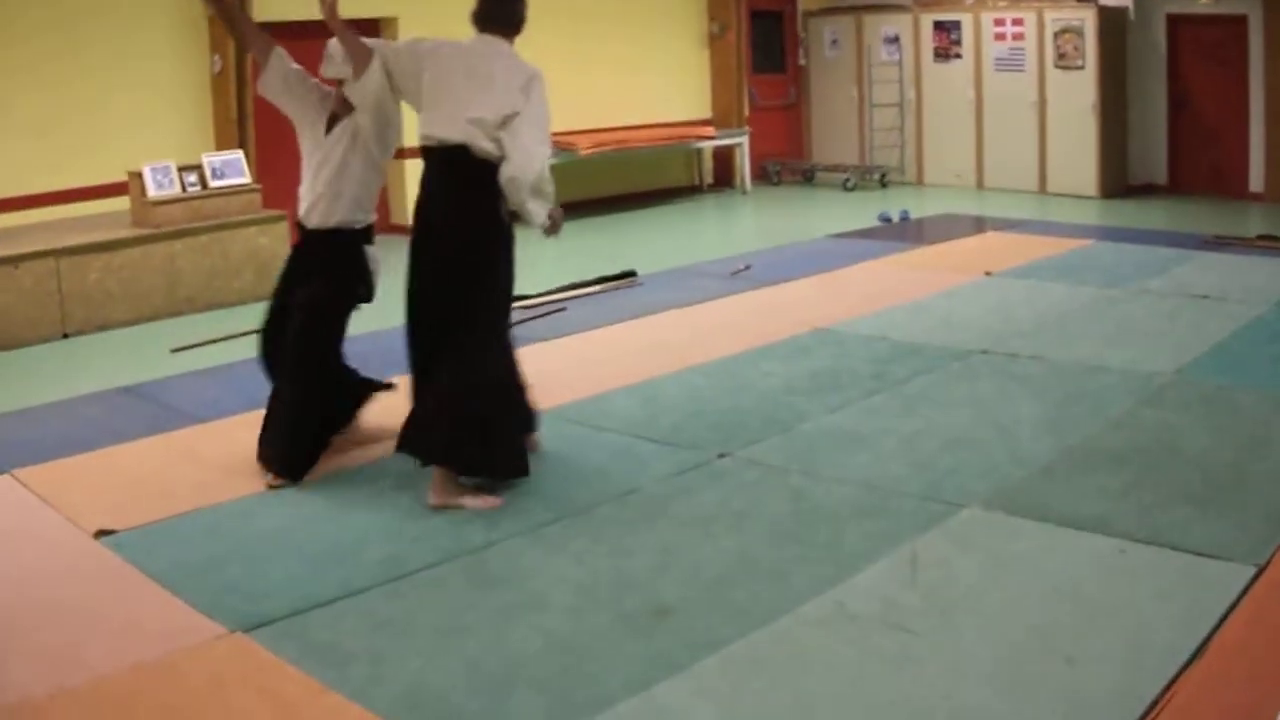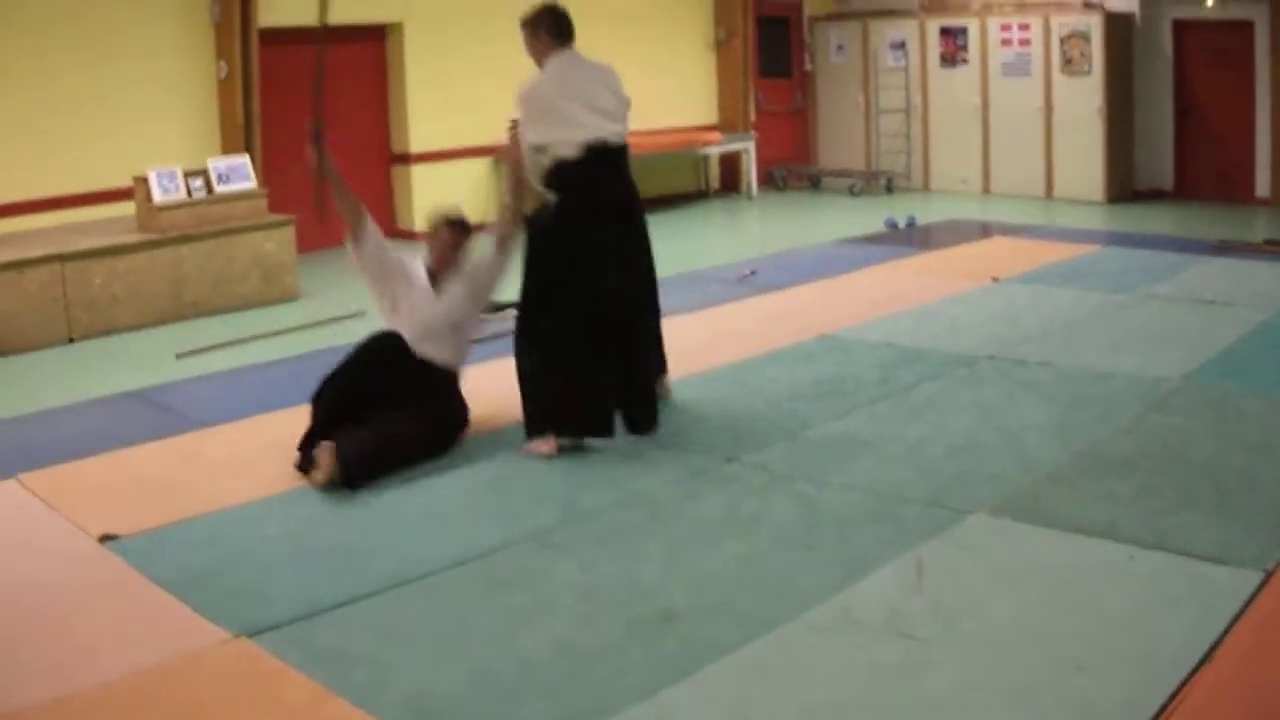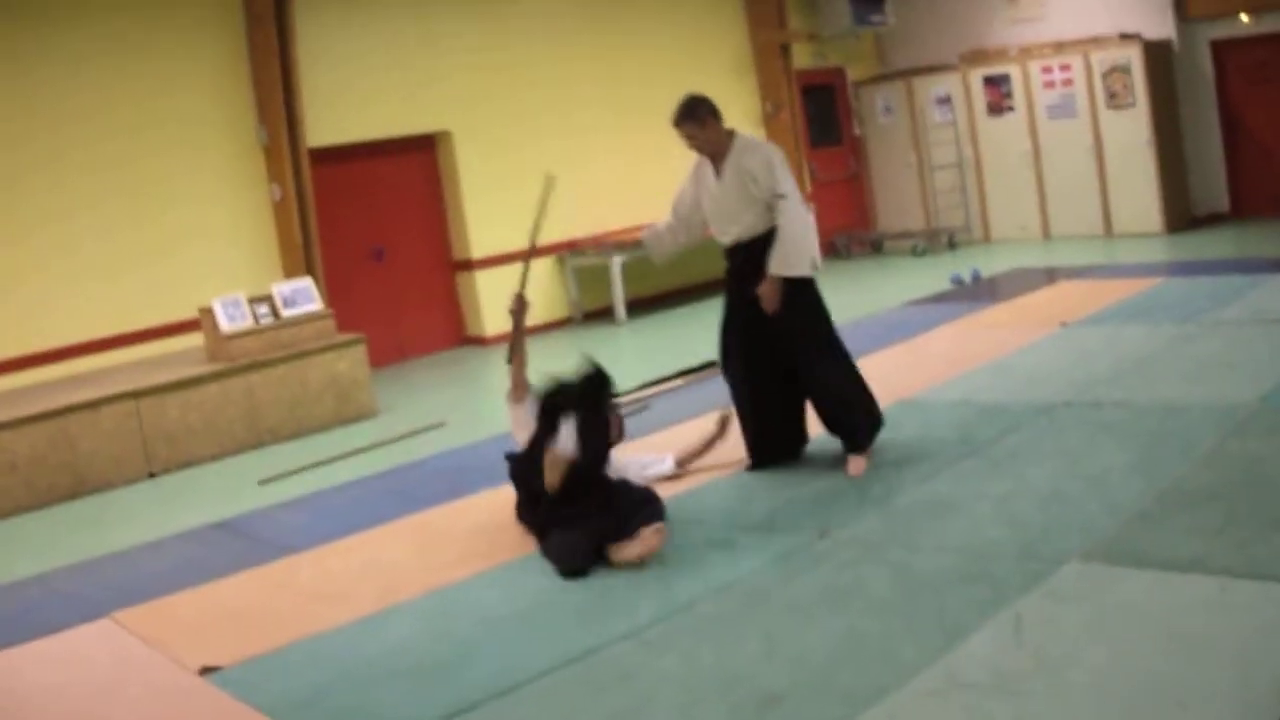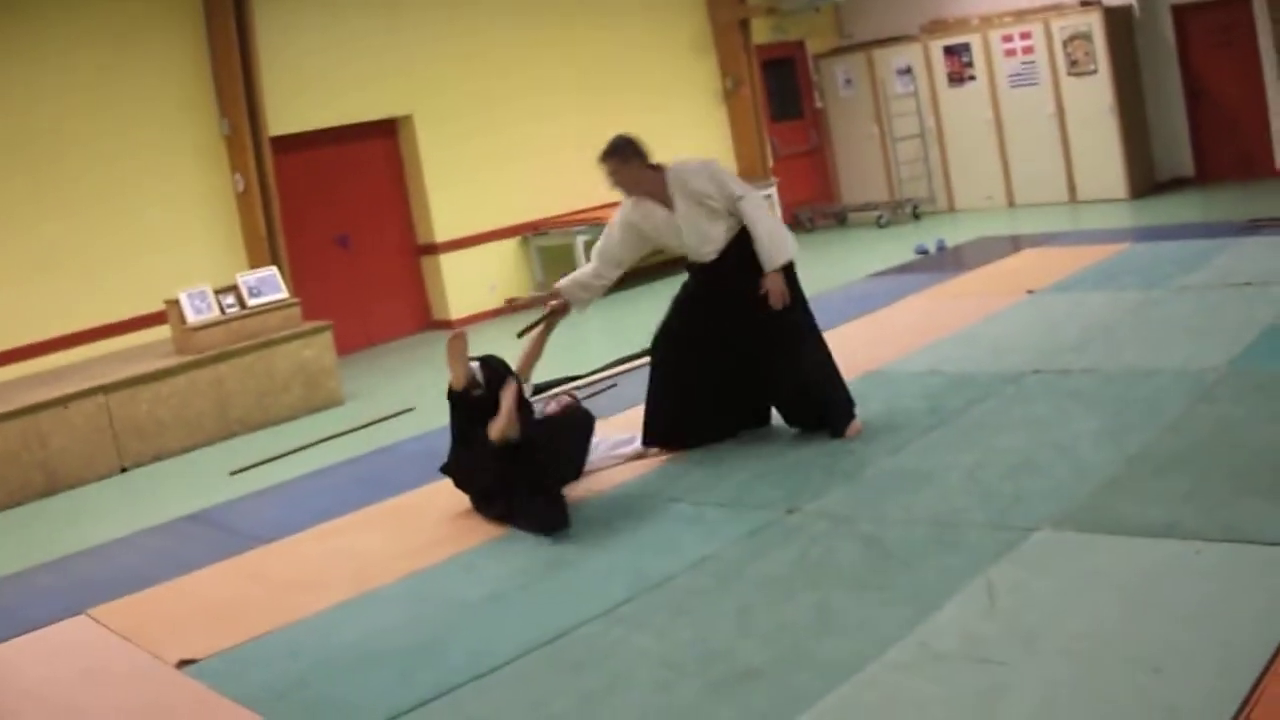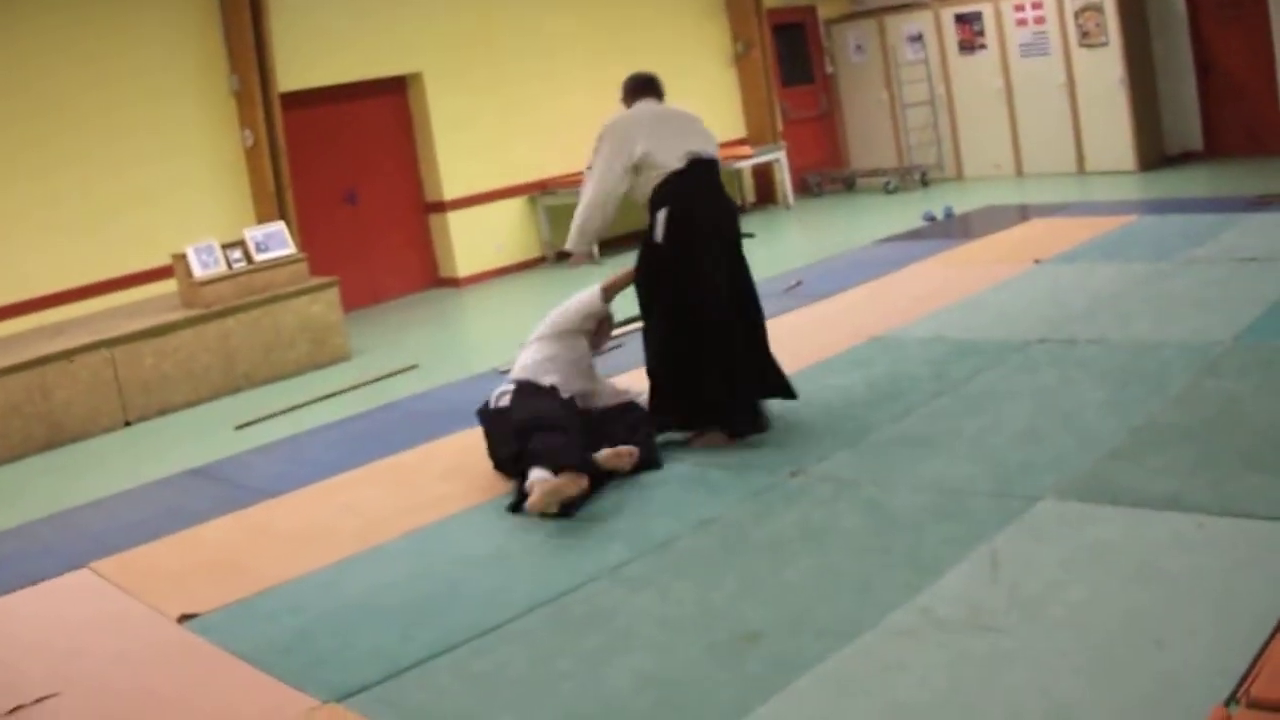
dt=0.7s
person 1, frame 1
left shoulder: (432, 56)
right shoulder: (522, 77)
left elbow: (374, 59)
right elbow: (525, 162)
right wrist: (545, 210)
left hip: (434, 195)
right hip: (479, 202)
left knee: (441, 322)
right knee: (473, 332)
left ankle: (513, 430)
right ankle: (446, 474)
person 1, frame 2
left shoulder: (537, 90)
right shoulder: (605, 76)
left elbow: (534, 161)
left hip: (573, 202)
right hip: (620, 193)
left knee: (548, 313)
right knee: (630, 295)
left ankle: (554, 427)
right ankle: (650, 382)
person 1, frame 3
left shoulder: (760, 156)
right shoulder: (700, 172)
left elbow: (792, 215)
right elbow: (682, 226)
left wrist: (777, 276)
left hip: (780, 267)
right hip: (742, 272)
left knee: (813, 355)
right knee: (748, 367)
left ankle: (857, 441)
right ankle: (776, 448)
person 1, frame 4
left shoulder: (698, 173)
right shoulder: (632, 215)
left elbow: (755, 209)
right elbow: (602, 266)
left wrist: (776, 268)
right wrist: (554, 294)
left hip: (753, 262)
right hip: (710, 278)
left knee: (789, 337)
right knee: (676, 347)
left ankle: (838, 415)
right ankle: (683, 433)
person 1, frame 5
left shoulder: (621, 128)
right shoulder: (686, 119)
left elbow: (602, 189)
left wrist: (581, 245)
left hip: (678, 221)
right hip: (718, 212)
left knee: (680, 320)
right knee: (726, 307)
left ankle: (706, 420)
right ankle: (735, 410)
person 2, frame 1
left shoulder: (376, 119)
right shoulder: (314, 106)
left elbow: (368, 74)
right elbow: (266, 54)
left hip: (342, 254)
right hip: (310, 246)
left knee: (303, 349)
right knee: (278, 343)
left ankle: (287, 457)
right ankle: (341, 407)
person 2, frame 2
left shoulder: (471, 286)
right shoulder: (403, 274)
left elbow: (505, 236)
right elbow: (359, 229)
left wrist: (517, 180)
right wrist: (329, 173)
left hip: (434, 382)
right hip: (393, 368)
right knee: (381, 350)
left ankle: (342, 458)
person 2, frame 3
left shoulder: (614, 463)
left elbow: (673, 463)
right elbow: (518, 388)
left wrist: (714, 435)
right wrist: (518, 324)
left knee: (645, 503)
left ankle: (621, 549)
person 2, frame 4
left shoulder: (571, 438)
right shoulder: (526, 416)
left elbow: (624, 446)
right elbow: (521, 372)
right wrist: (549, 322)
left hip: (527, 486)
right hip: (489, 481)
left knee: (579, 418)
left ankle: (510, 430)
right ankle: (464, 380)
person 2, frame 5
left shoulder: (592, 382)
right shoulder: (562, 330)
left elbow: (633, 402)
right elbow: (604, 293)
left knee: (633, 416)
right knee: (556, 423)
left ankle: (599, 459)
right ankle: (542, 485)
